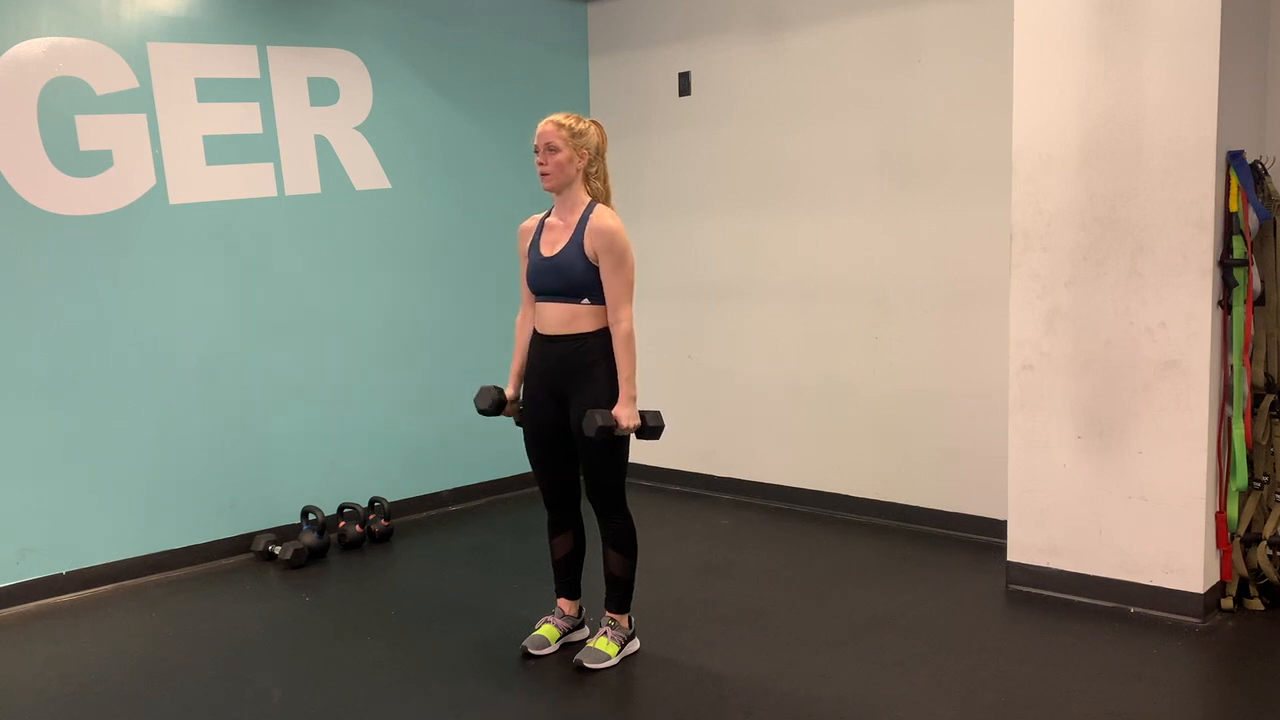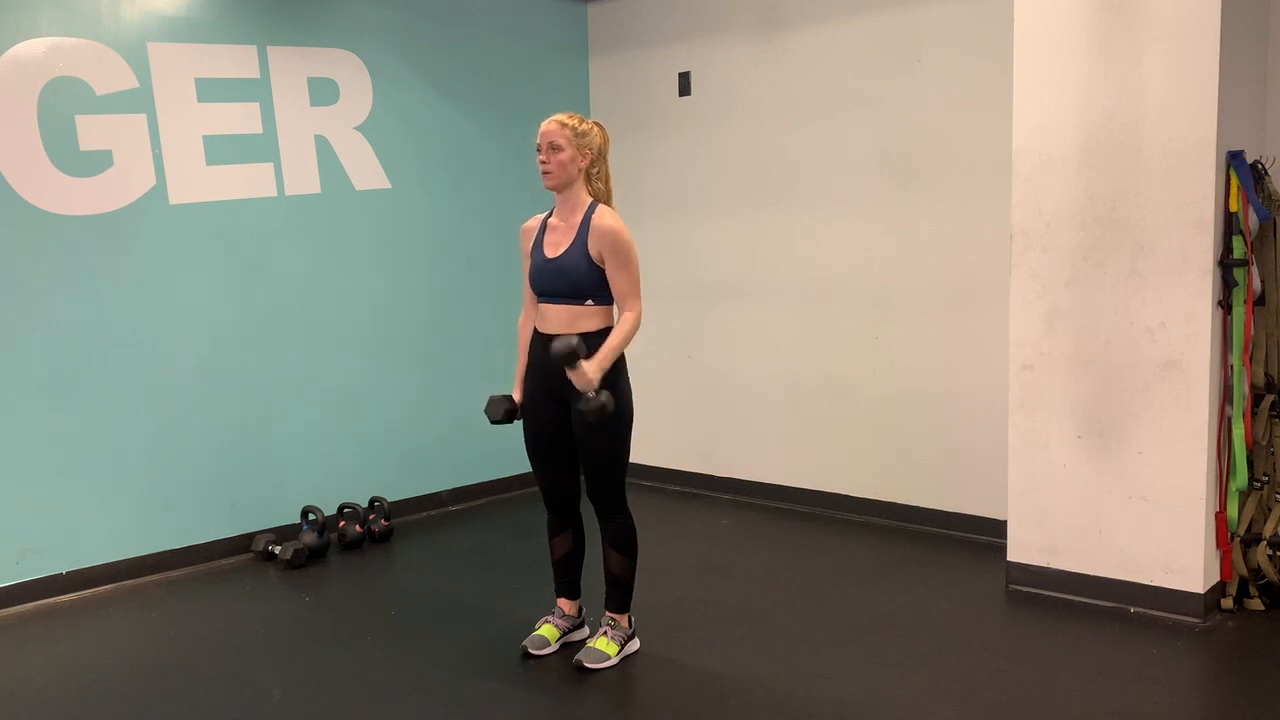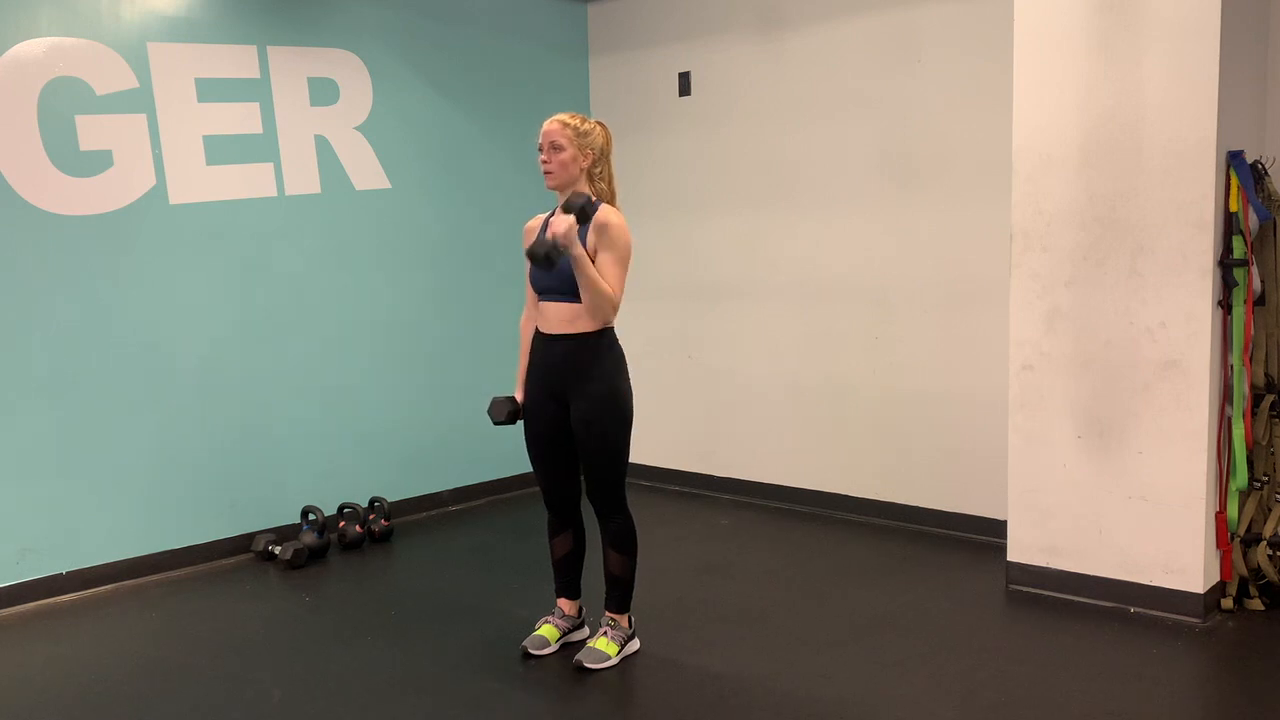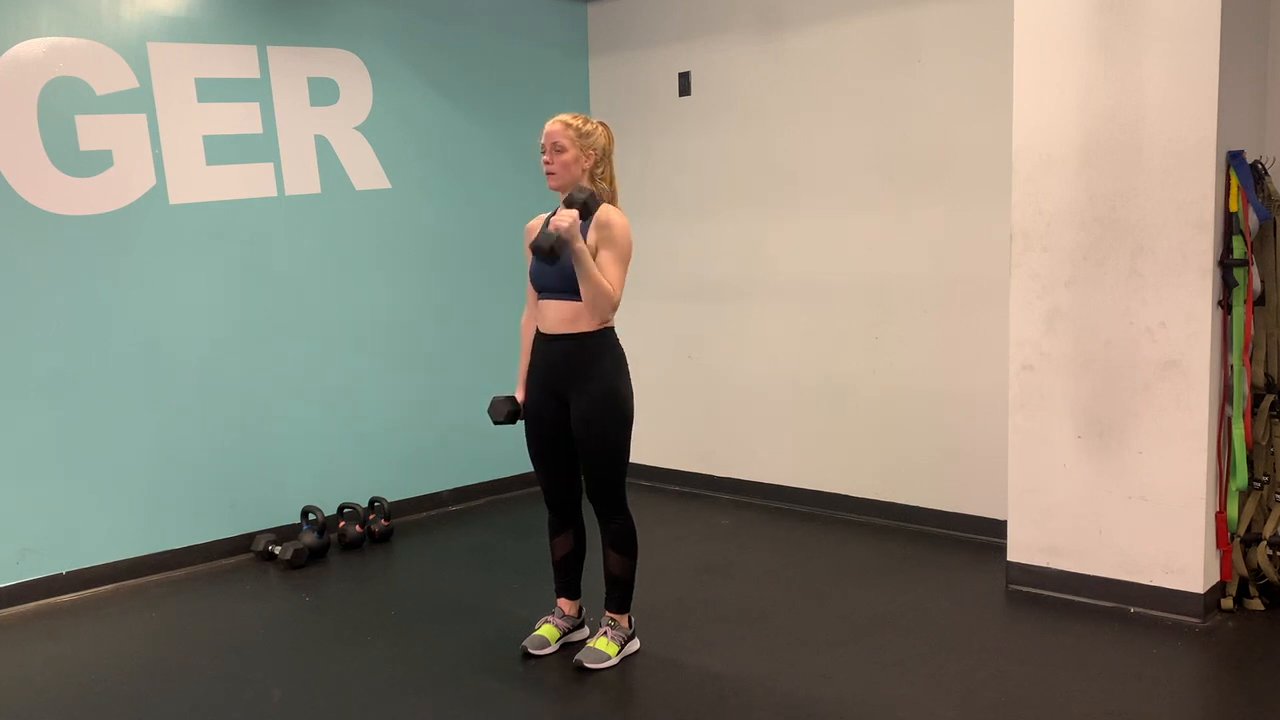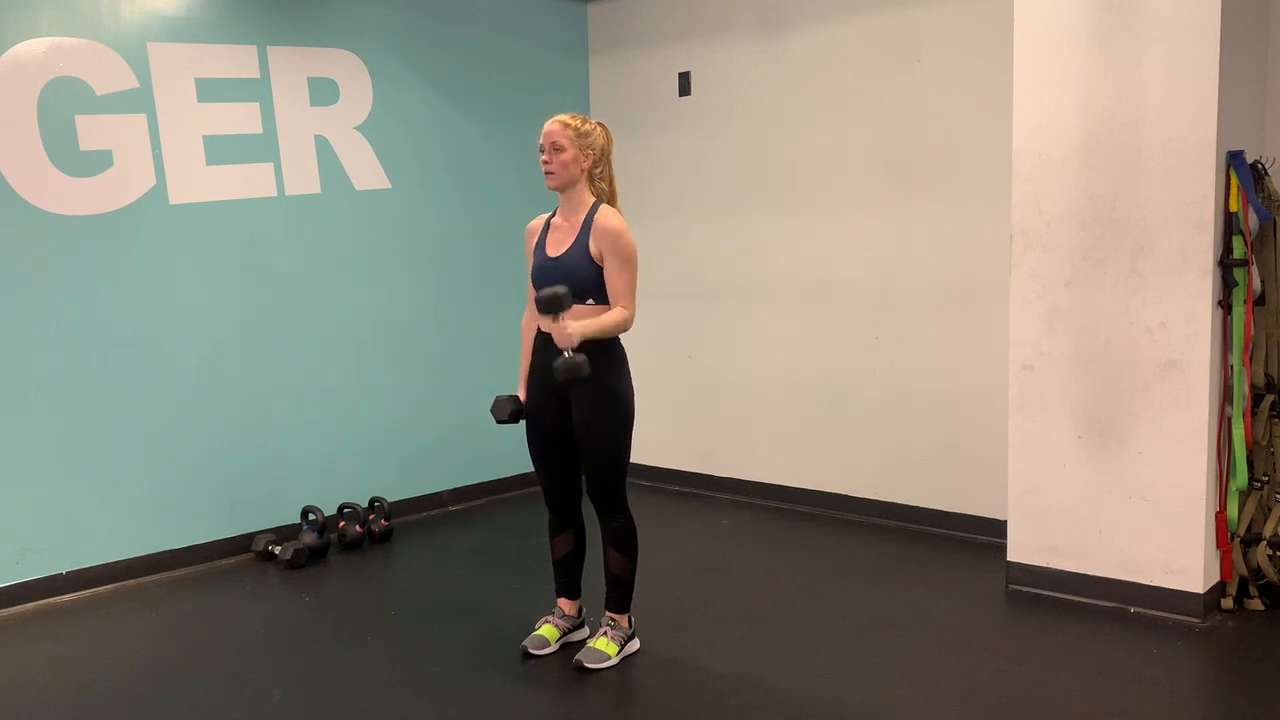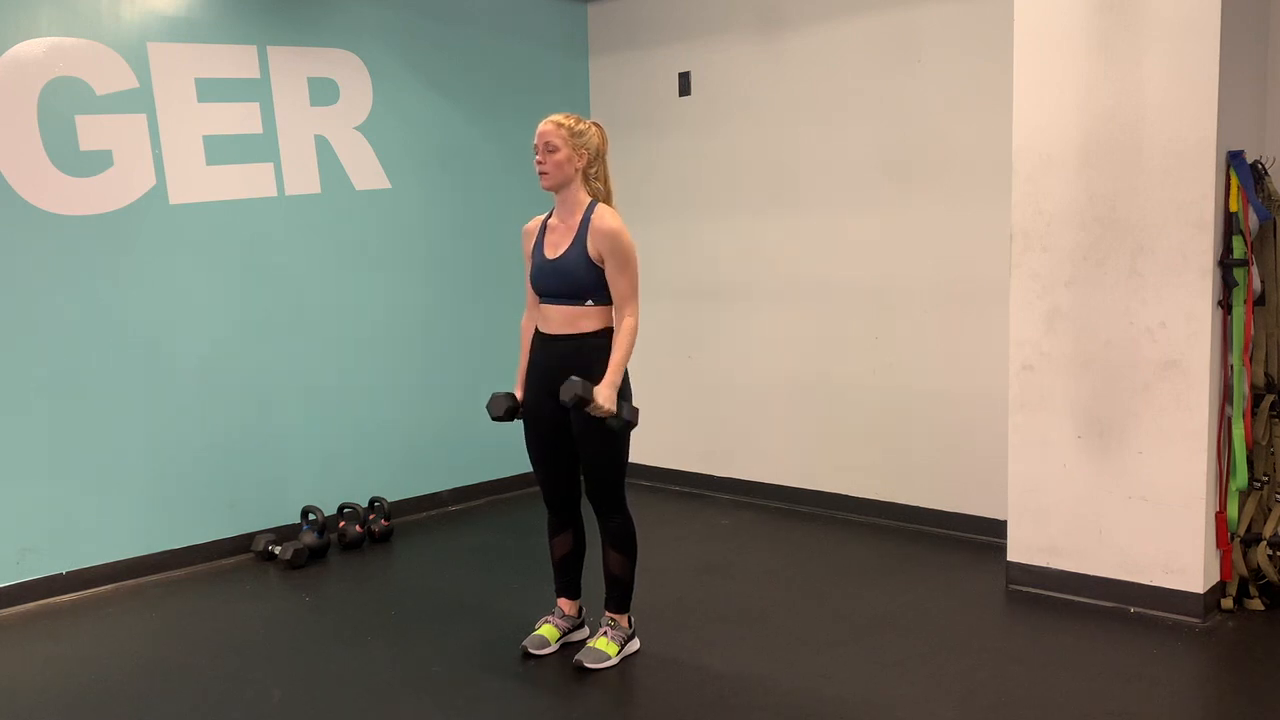
dt=0.4s
person 1, frame 1
left shoulder: (603, 226)
right shoulder: (531, 230)
left elbow: (622, 318)
left wrist: (627, 396)
right wrist: (514, 379)
left hip: (592, 368)
right hip: (543, 371)
left knee: (607, 500)
right knee: (557, 499)
left ankle: (620, 624)
right ankle: (567, 611)
person 1, frame 2
left shoulder: (606, 226)
right shoulder: (532, 230)
left elbow: (631, 313)
right elbow: (530, 311)
left wrist: (599, 365)
right wrist: (519, 382)
left hip: (594, 372)
right hip: (544, 372)
left knee: (607, 500)
right knee: (556, 499)
left ankle: (619, 623)
right ankle: (567, 611)
person 1, frame 3
left shoulder: (606, 223)
right shoulder: (535, 228)
left elbow: (604, 309)
right elbow: (531, 311)
left wrist: (576, 247)
right wrist: (521, 381)
left hip: (594, 367)
right hip: (546, 369)
left knee: (607, 499)
right knee: (557, 498)
left ankle: (619, 624)
right ankle: (567, 611)
person 1, frame 4
left shoulder: (608, 222)
right shoulder: (537, 226)
left elbow: (605, 306)
left wrist: (576, 242)
right wrist: (522, 381)
left hip: (595, 368)
right hip: (546, 369)
left knee: (607, 500)
right knee: (558, 498)
left ankle: (620, 624)
right ankle: (568, 611)
person 1, frame 5
left shoulder: (608, 225)
right shoulder: (537, 229)
left elbow: (624, 312)
left wrist: (580, 328)
right wrist: (523, 381)
left hip: (597, 370)
right hip: (547, 372)
left knee: (607, 500)
right knee: (558, 498)
left ankle: (619, 624)
right ankle: (566, 611)
person 1, frame 6
left shoulder: (605, 225)
right shoulder: (533, 231)
left elbow: (627, 315)
left wrist: (610, 382)
right wrist: (520, 381)
left hip: (592, 367)
right hip: (545, 370)
left knee: (606, 500)
right knee: (557, 499)
left ankle: (619, 623)
right ankle: (567, 612)
